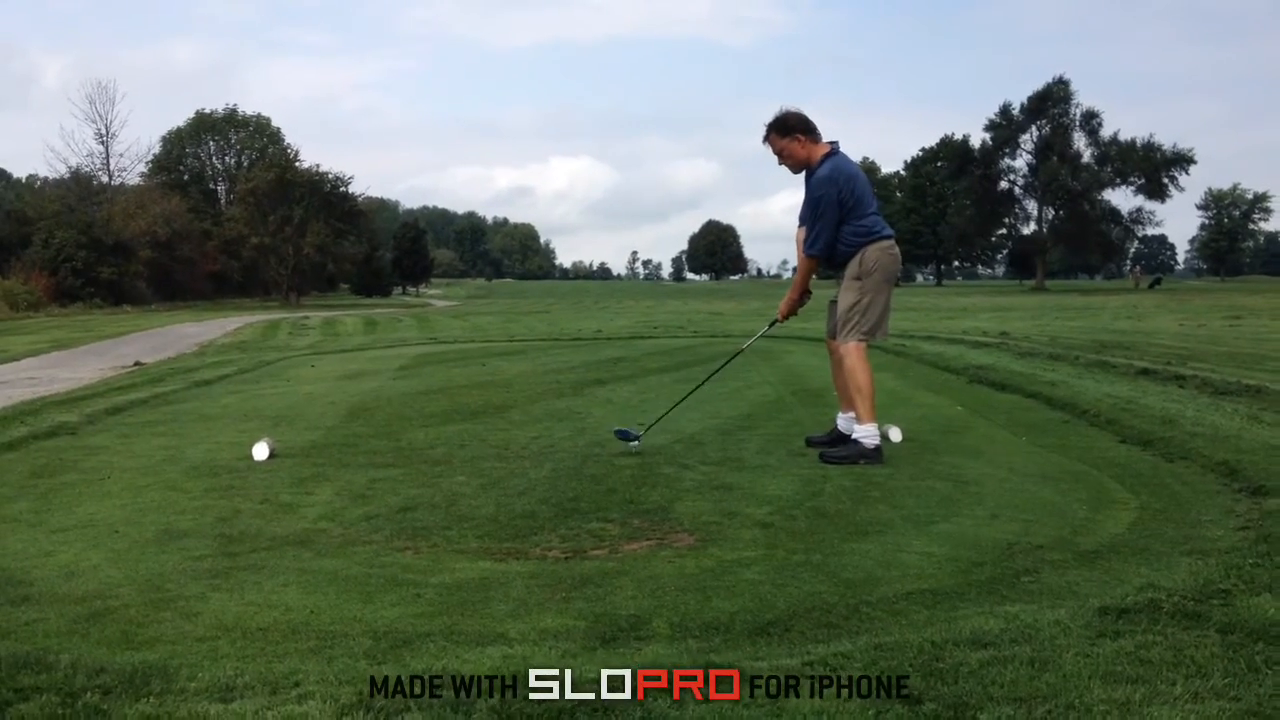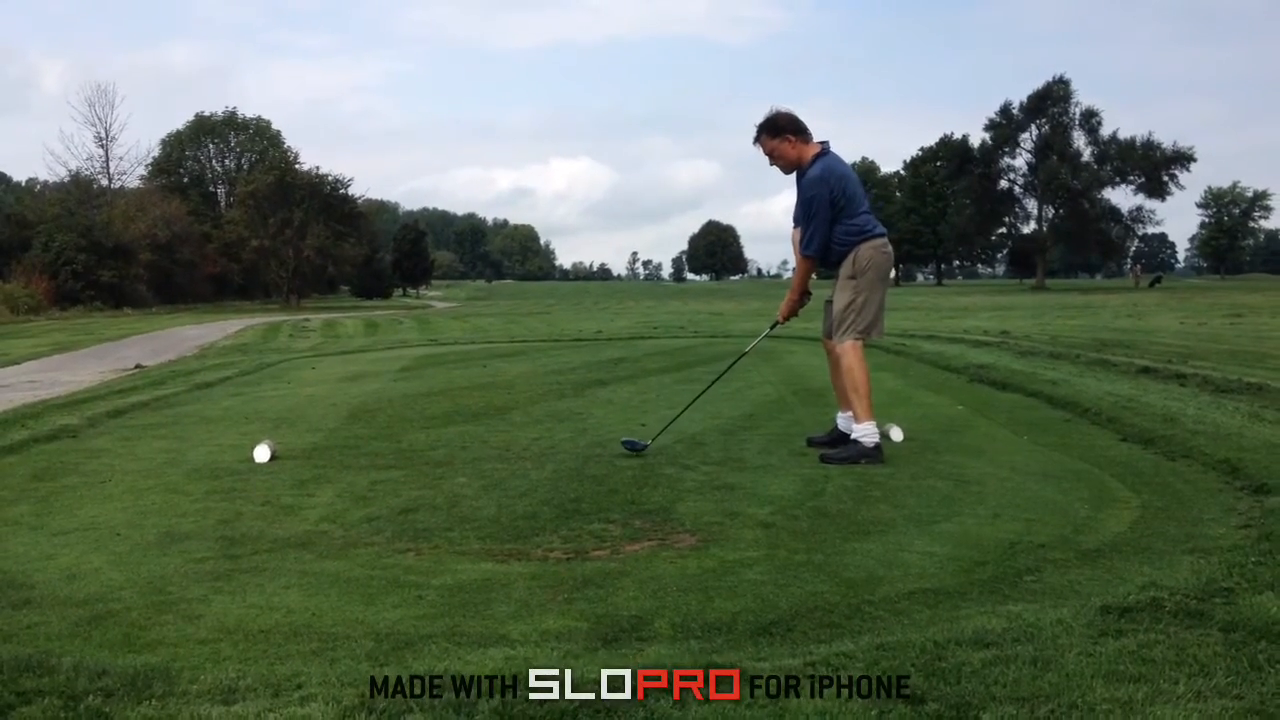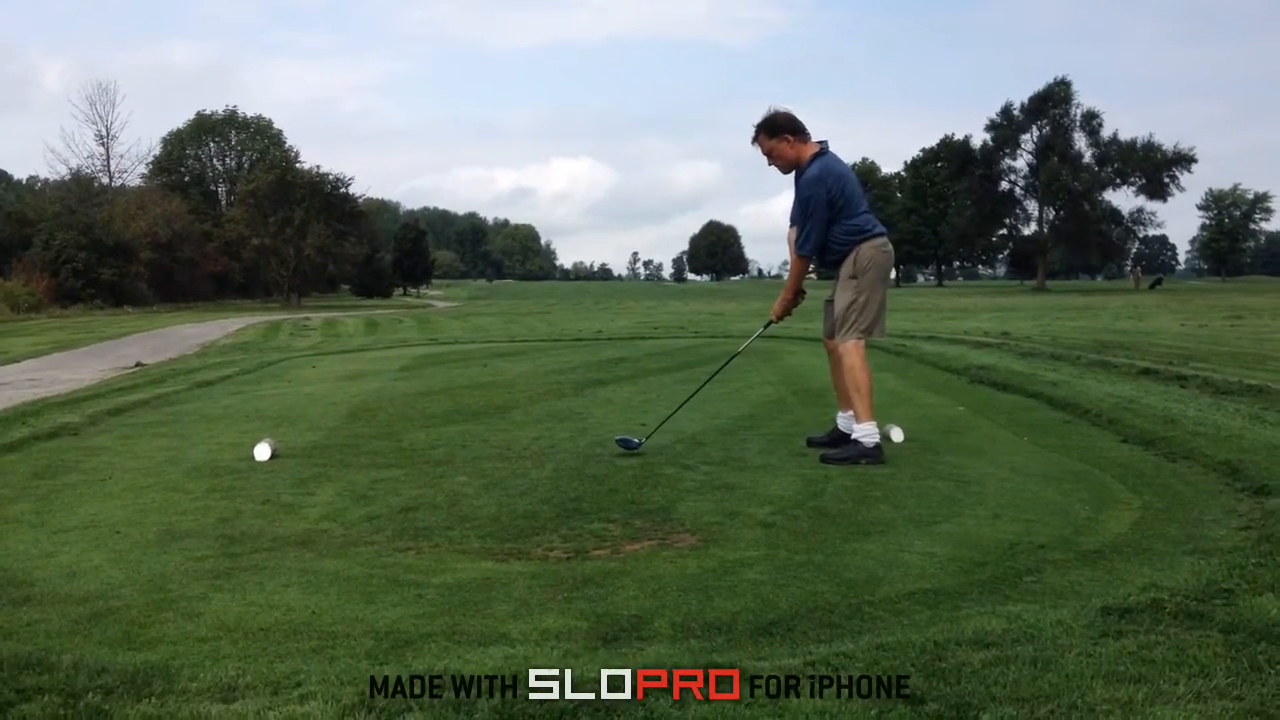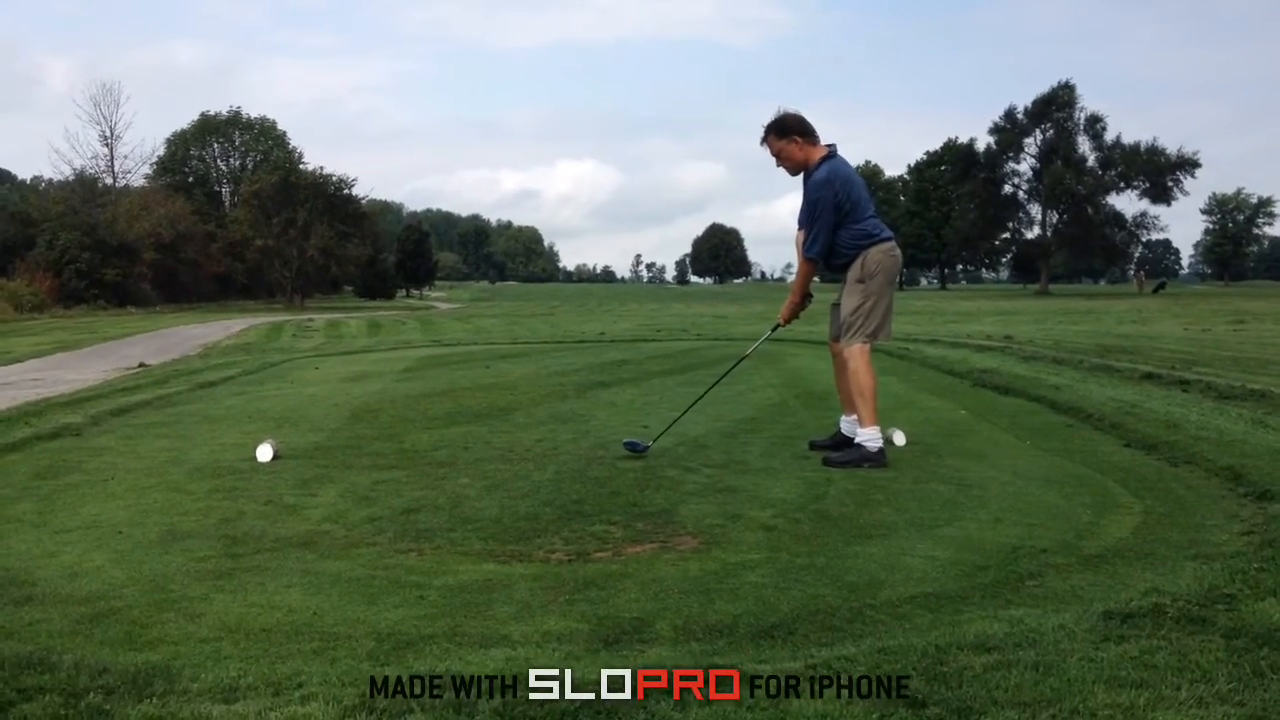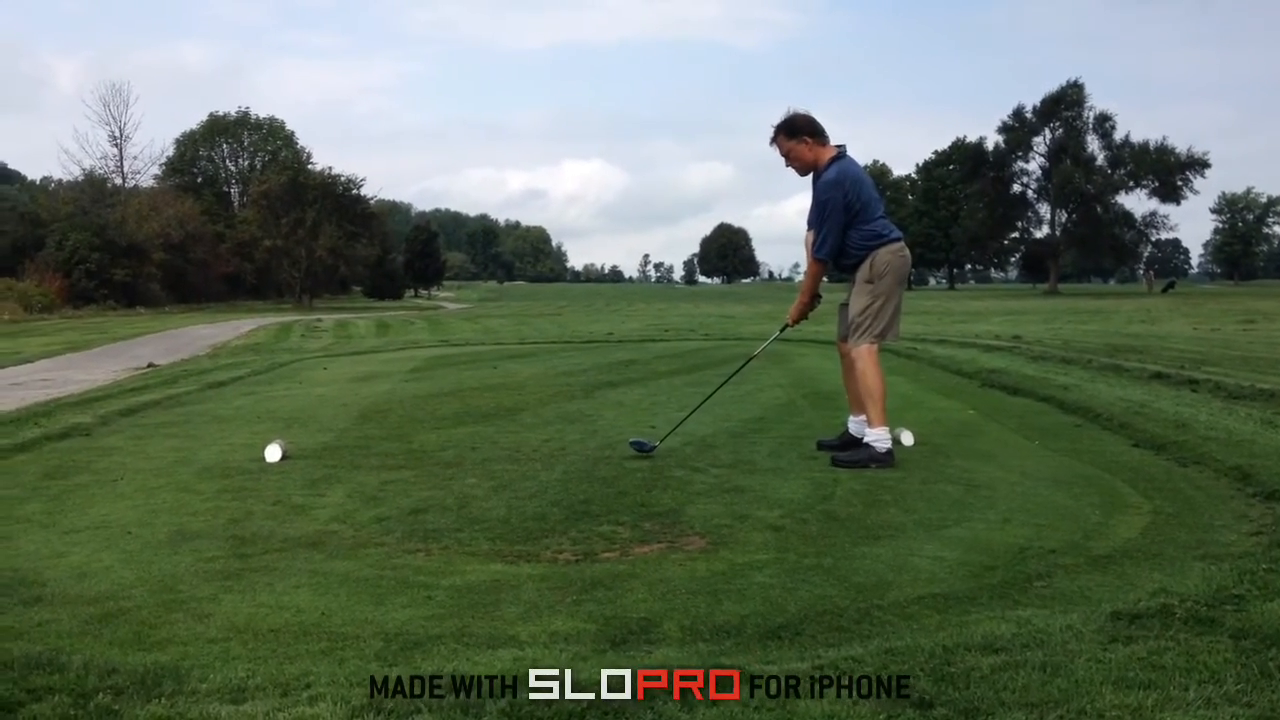
dt=0.3s
person 1, frame 1
left shoulder: (827, 177)
right shoulder: (823, 167)
left elbow: (816, 247)
right elbow: (805, 229)
left wrist: (794, 295)
right wrist: (802, 285)
left hip: (870, 258)
right hip: (859, 260)
left knee: (851, 343)
right knee: (836, 342)
left ankle: (868, 440)
right ankle: (847, 426)
person 1, frame 2
left shoulder: (818, 177)
right shoulder: (815, 167)
left elbow: (812, 247)
right elbow: (801, 230)
left wrist: (794, 295)
right wrist: (800, 285)
left hip: (863, 256)
right hip: (854, 258)
left knee: (847, 342)
right knee: (832, 341)
left ankle: (867, 439)
right ankle: (847, 426)
person 1, frame 3
left shoulder: (816, 177)
right shoulder: (814, 166)
left elbow: (807, 246)
right elbow: (797, 229)
left wrist: (788, 295)
right wrist: (795, 285)
left hip: (864, 256)
right hip: (854, 258)
left knee: (849, 342)
right knee: (833, 341)
left ankle: (867, 439)
right ankle: (847, 426)
person 1, frame 4
left shoulder: (823, 180)
right shoulder: (823, 169)
left elbow: (814, 250)
right elbow: (805, 233)
left wrist: (795, 298)
right wrist: (801, 288)
left hip: (871, 260)
right hip: (862, 261)
left knee: (855, 346)
right knee: (838, 344)
left ankle: (870, 444)
right ankle: (850, 429)
person 1, frame 5
left shoulder: (832, 181)
right shoulder: (833, 169)
left elbow: (824, 250)
right elbow: (815, 233)
left wrist: (804, 299)
right wrist: (810, 287)
left hip: (881, 260)
right hip: (870, 261)
left knee: (863, 346)
right knee: (847, 344)
left ankle: (879, 443)
right ankle: (858, 429)
